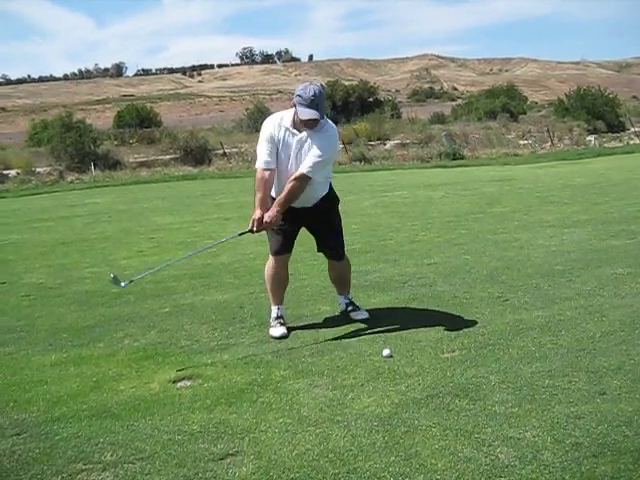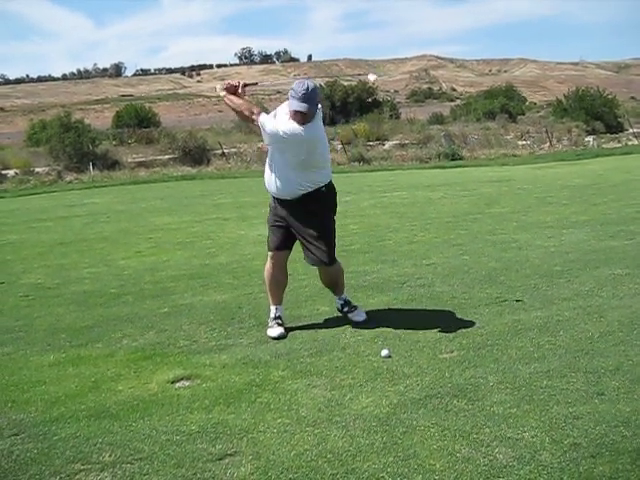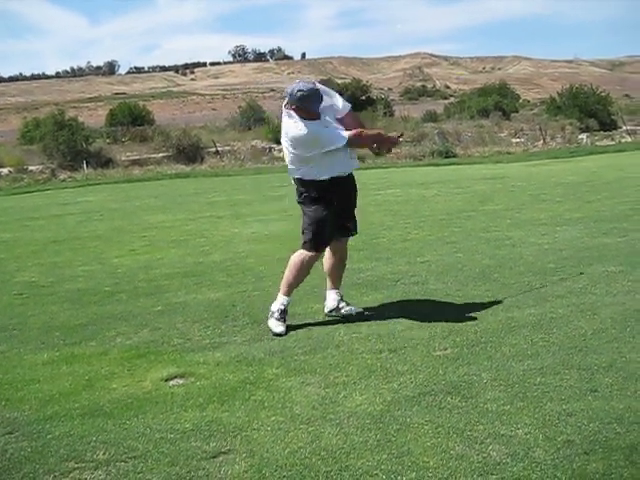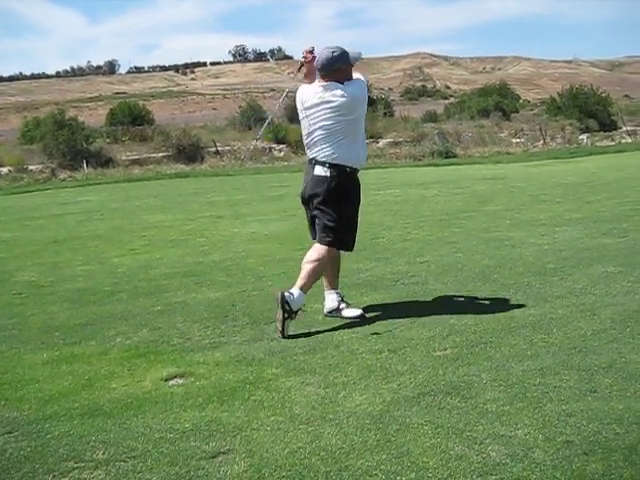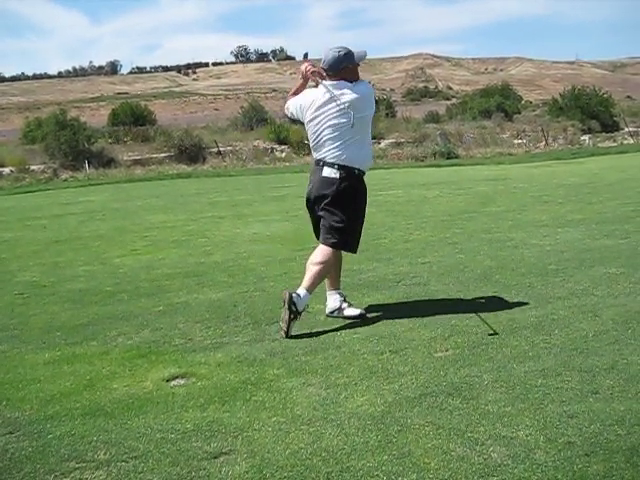
dt=0.4s
person 1, frame 1
left shoulder: (328, 134)
right shoulder: (273, 125)
left elbow: (301, 179)
right elbow: (265, 171)
left wrist: (276, 212)
right wrist: (260, 208)
left hip: (319, 201)
right hip: (279, 200)
left knee: (337, 256)
right knee: (278, 257)
left ankle: (346, 301)
right ankle: (277, 314)
person 1, frame 2
left shoulder: (303, 133)
right shoulder: (287, 108)
left elbow: (256, 117)
right elbow: (263, 117)
left wrist: (229, 97)
right wrist: (238, 96)
left hip: (313, 201)
right hip: (282, 199)
left knee: (325, 261)
right knee: (276, 256)
left ankle: (342, 301)
right ankle: (275, 314)
person 1, frame 3
left shoulder: (317, 94)
right shoulder: (299, 131)
left elbow: (346, 116)
right elbow: (350, 138)
left wrist: (374, 139)
right wrist: (379, 136)
left hip: (342, 180)
right hip: (316, 189)
left knee: (339, 242)
right knee: (312, 249)
left ankle: (333, 300)
right ankle: (279, 306)
person 1, frame 4
left shoulder: (304, 94)
right shoulder: (352, 94)
right elbow: (355, 76)
left wrist: (311, 65)
right wrist: (317, 62)
left hip: (316, 175)
right hip: (338, 179)
left knee: (329, 240)
right knee: (328, 243)
left ankle: (332, 299)
right ankle: (294, 297)
person 1, frame 5
left shoulder: (309, 98)
right shoulder: (363, 93)
left elbow: (287, 106)
left wrist: (304, 80)
right wrist: (320, 77)
left hip: (320, 176)
right hip: (344, 180)
left knee: (333, 240)
right knee: (331, 243)
left ankle: (334, 299)
right ankle: (299, 297)
